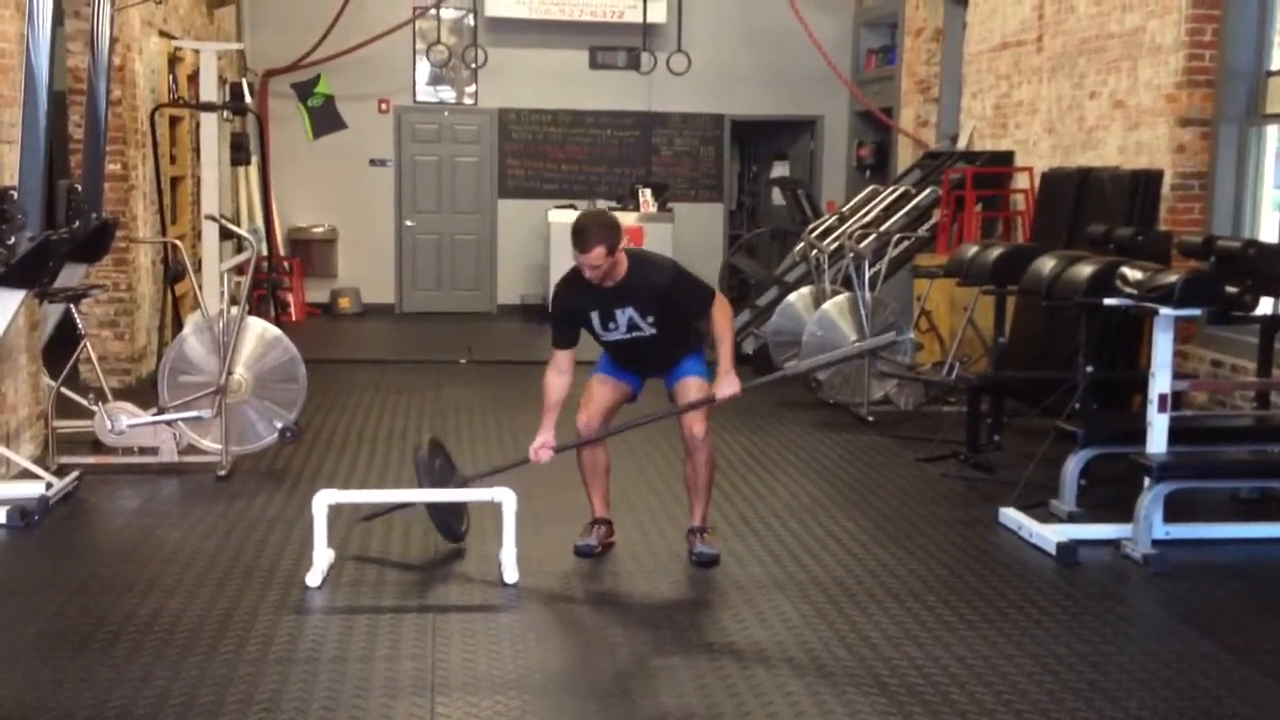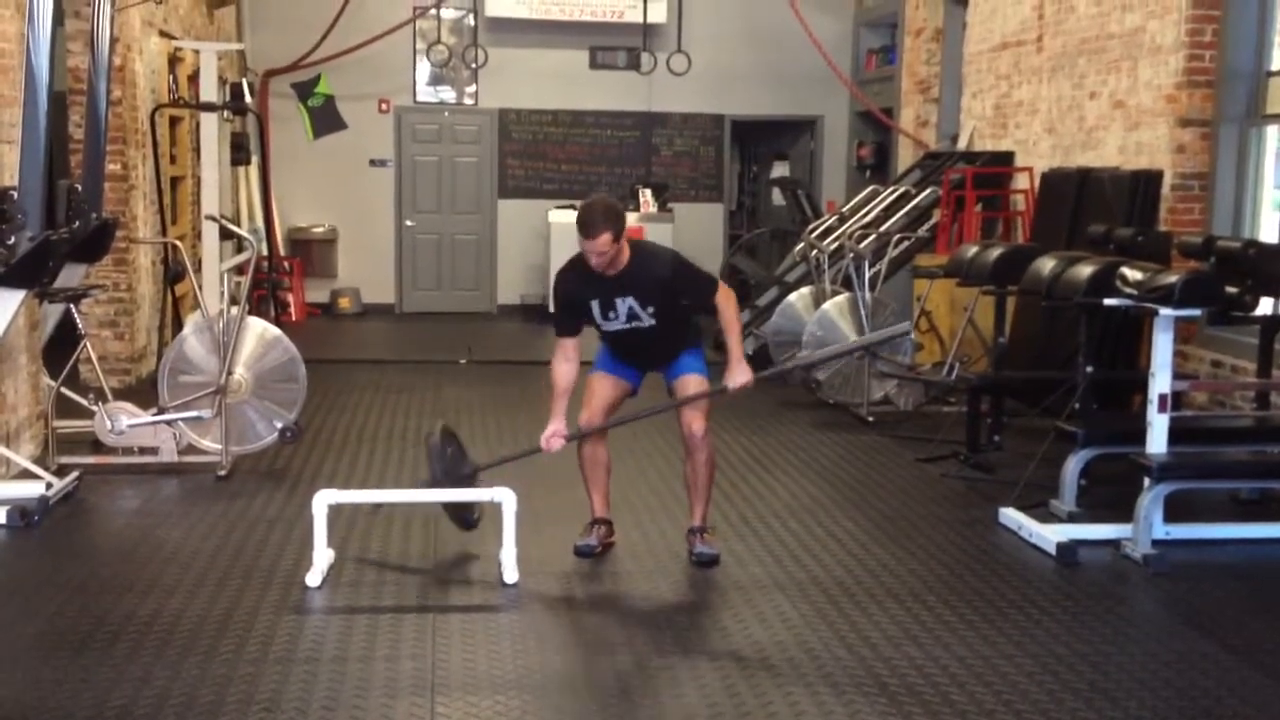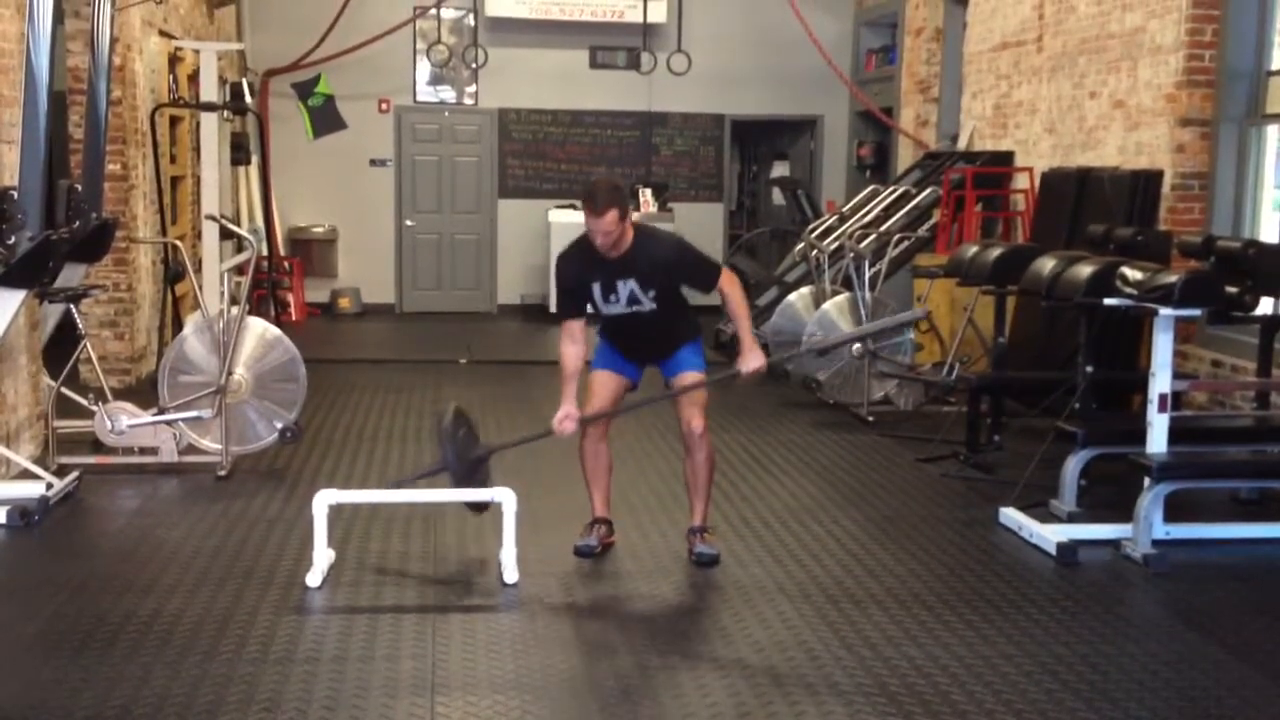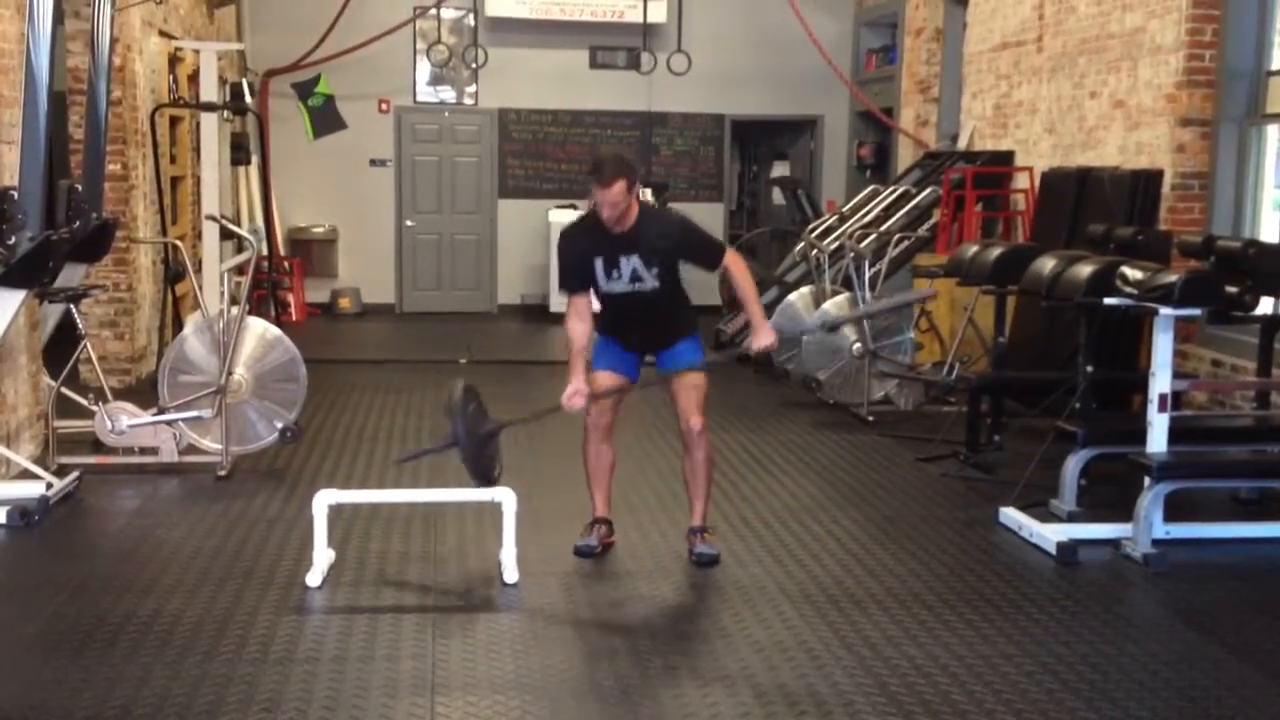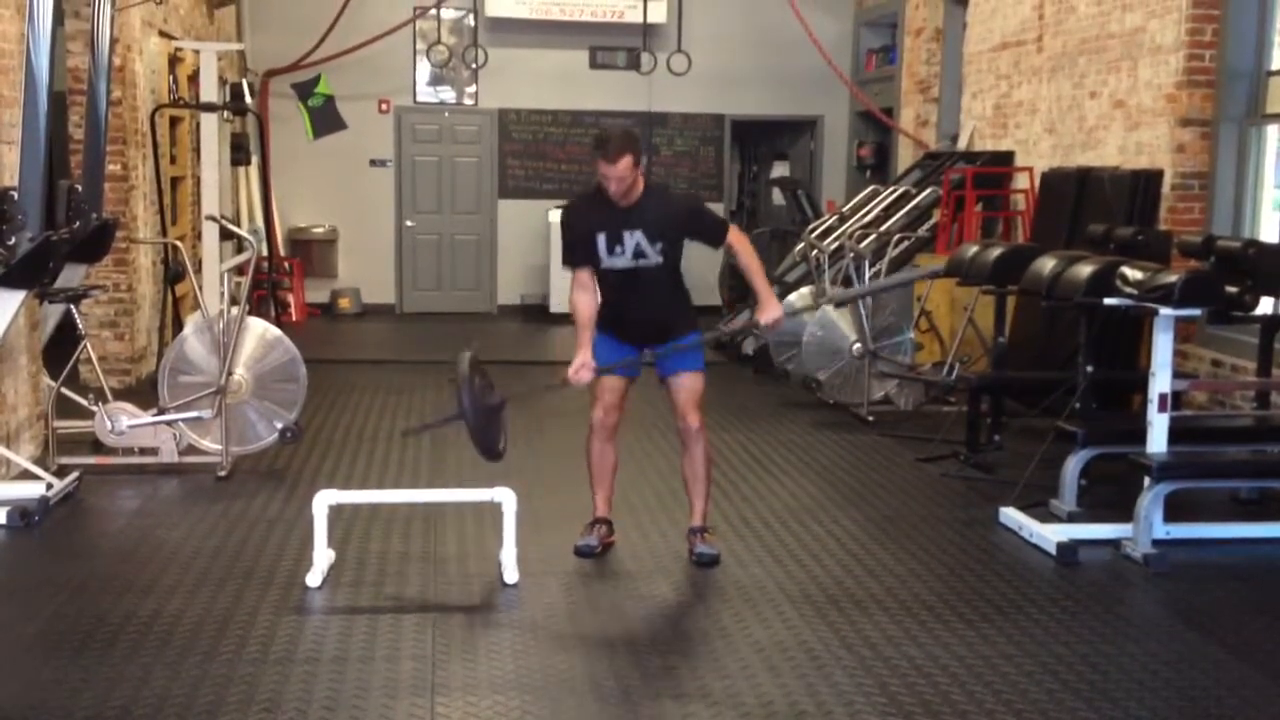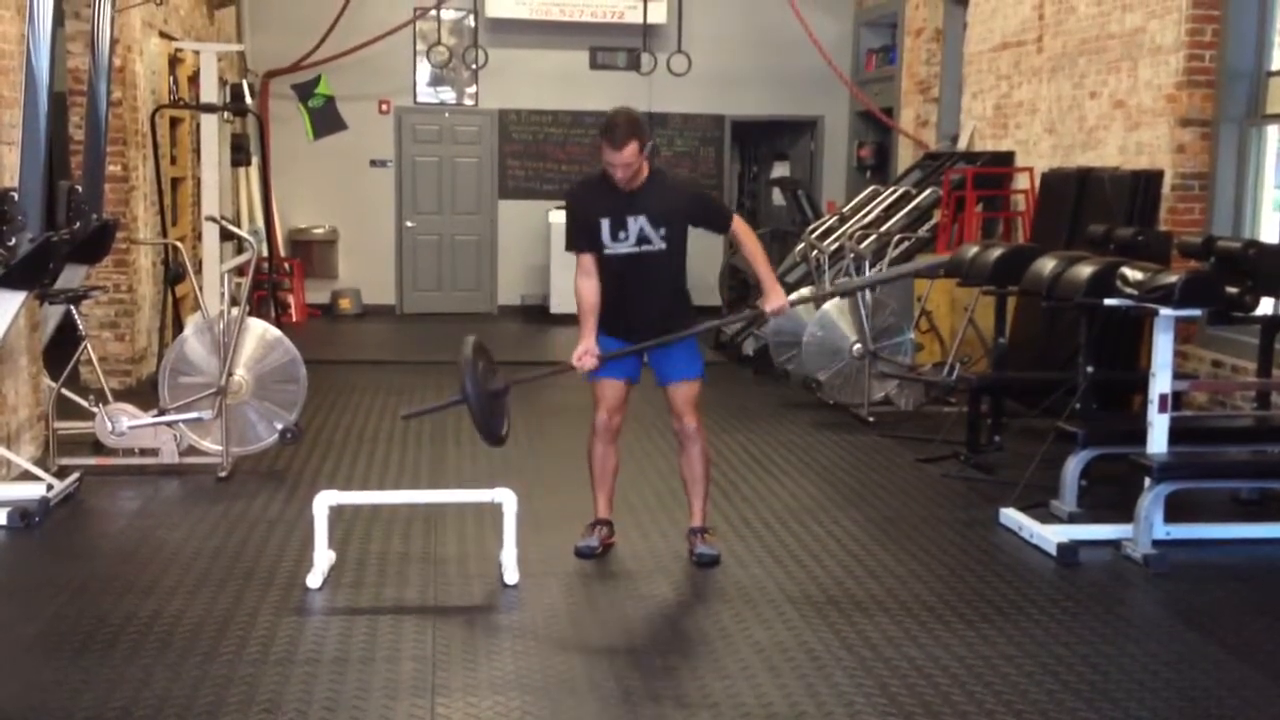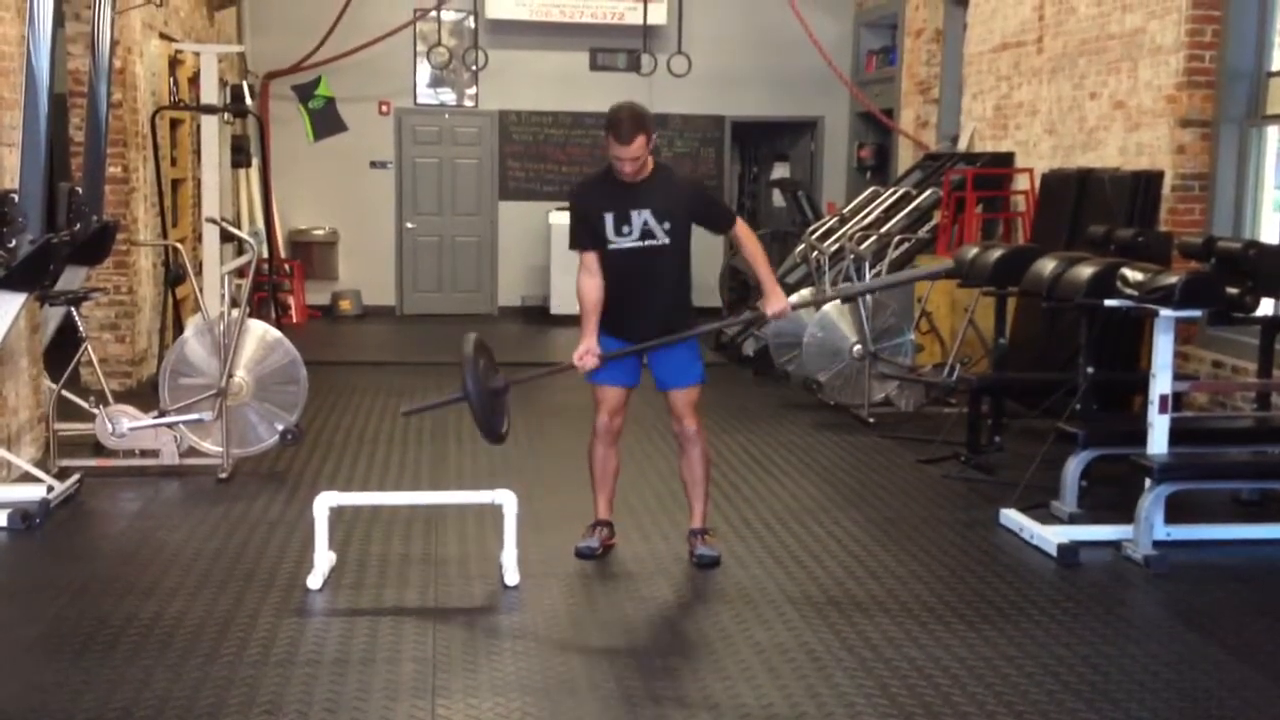
dt=0.1s
person 1, frame 1
left shoulder: (660, 274)
right shoulder: (569, 292)
left elbow: (719, 307)
right elbow: (561, 365)
left wrist: (726, 372)
right wrist: (546, 429)
left hip: (679, 354)
right hip: (622, 359)
left knee: (697, 432)
right knee: (588, 424)
left ankle: (698, 529)
right ankle: (601, 522)
person 1, frame 2
left shoulder: (661, 265)
right shoulder: (570, 281)
left elbow: (723, 296)
right elbow: (566, 352)
left wrist: (736, 362)
right wrist: (557, 417)
left hip: (677, 347)
right hip: (620, 352)
left knee: (695, 430)
right knee: (589, 423)
left ankle: (698, 529)
right ankle: (601, 523)
person 1, frame 3
left shoulder: (665, 249)
right shoulder: (572, 264)
left elbow: (727, 282)
right elbow: (573, 335)
left wrist: (748, 346)
right wrist: (568, 400)
left hip: (676, 342)
right hip: (618, 345)
left knee: (695, 428)
right knee: (591, 421)
left ankle: (699, 529)
right ankle: (600, 522)
person 1, frame 4
left shoulder: (668, 228)
right shoulder: (576, 239)
left elbow: (731, 262)
right elbow: (579, 309)
left wrist: (759, 324)
right wrist: (577, 375)
left hip: (675, 333)
right hip: (616, 335)
left knee: (692, 424)
right knee: (596, 418)
left ankle: (698, 528)
right ankle: (601, 522)
person 1, frame 5
left shoulder: (672, 205)
right shoulder: (579, 215)
left elbow: (734, 239)
right elbow: (584, 285)
left wrist: (766, 298)
right wrist: (583, 350)
left hip: (675, 330)
right hip: (616, 332)
left knee: (691, 423)
right knee: (602, 419)
left ankle: (698, 528)
right ankle: (601, 521)
person 1, frame 6
left shoulder: (677, 192)
right shoulder: (584, 198)
left elbow: (737, 228)
right elbow: (587, 271)
left wrist: (770, 286)
right wrist: (587, 335)
left hip: (674, 325)
right hip: (615, 328)
left knee: (688, 424)
right knee: (605, 422)
left ankle: (698, 527)
right ankle: (602, 523)
person 1, frame 7
left shoulder: (681, 188)
right shoulder: (588, 195)
left elbow: (739, 231)
right elbow: (590, 270)
left wrist: (771, 289)
right wrist: (589, 335)
left hip: (674, 328)
right hip: (615, 331)
left knee: (688, 427)
right knee: (606, 424)
left ankle: (699, 529)
right ankle: (602, 524)
